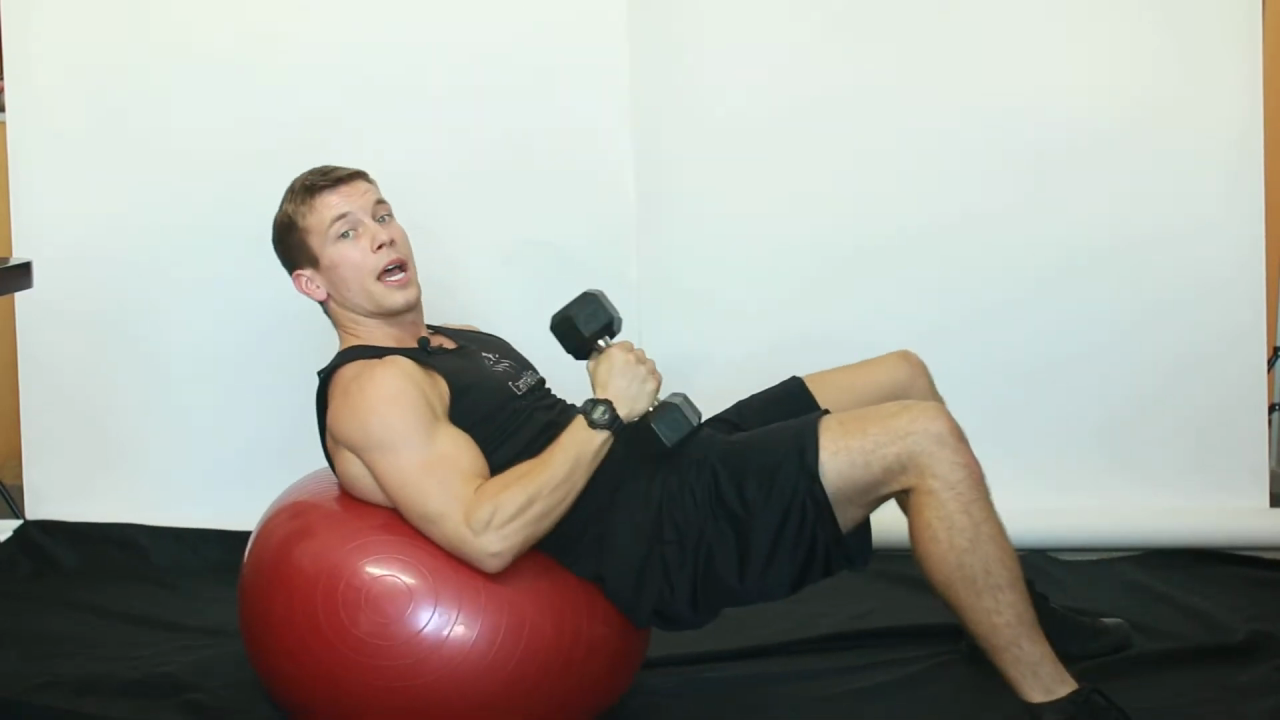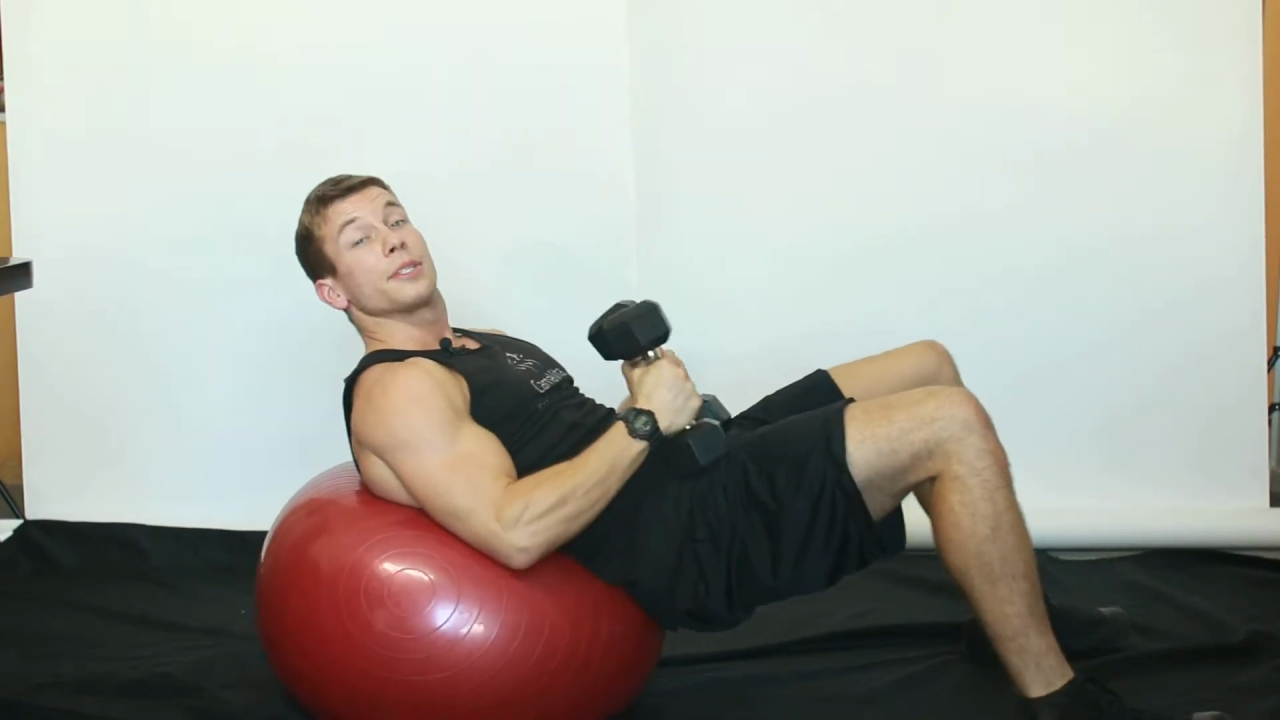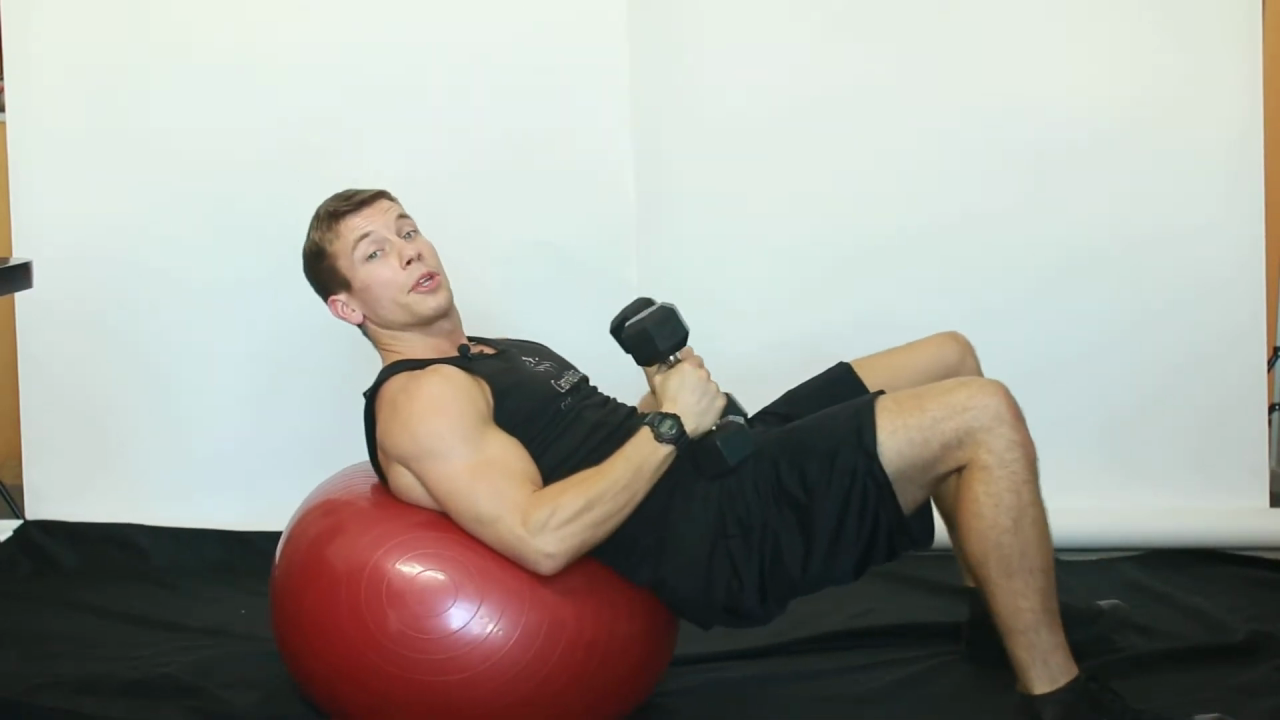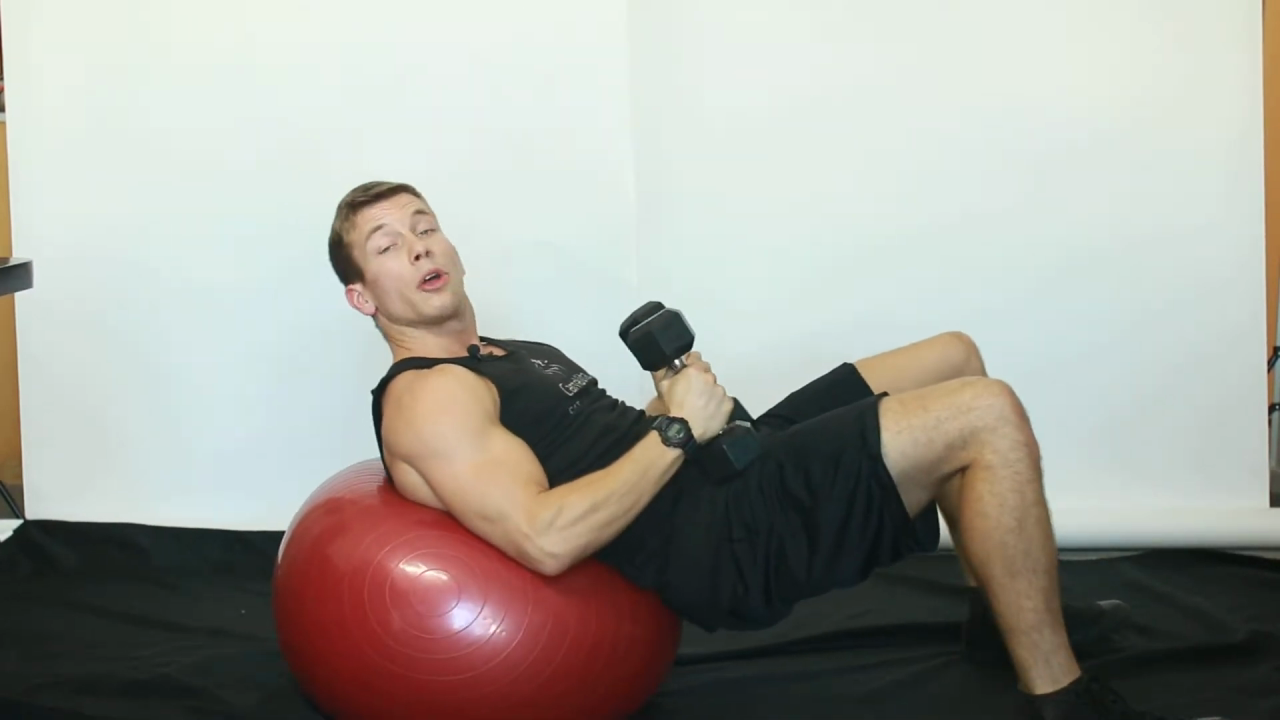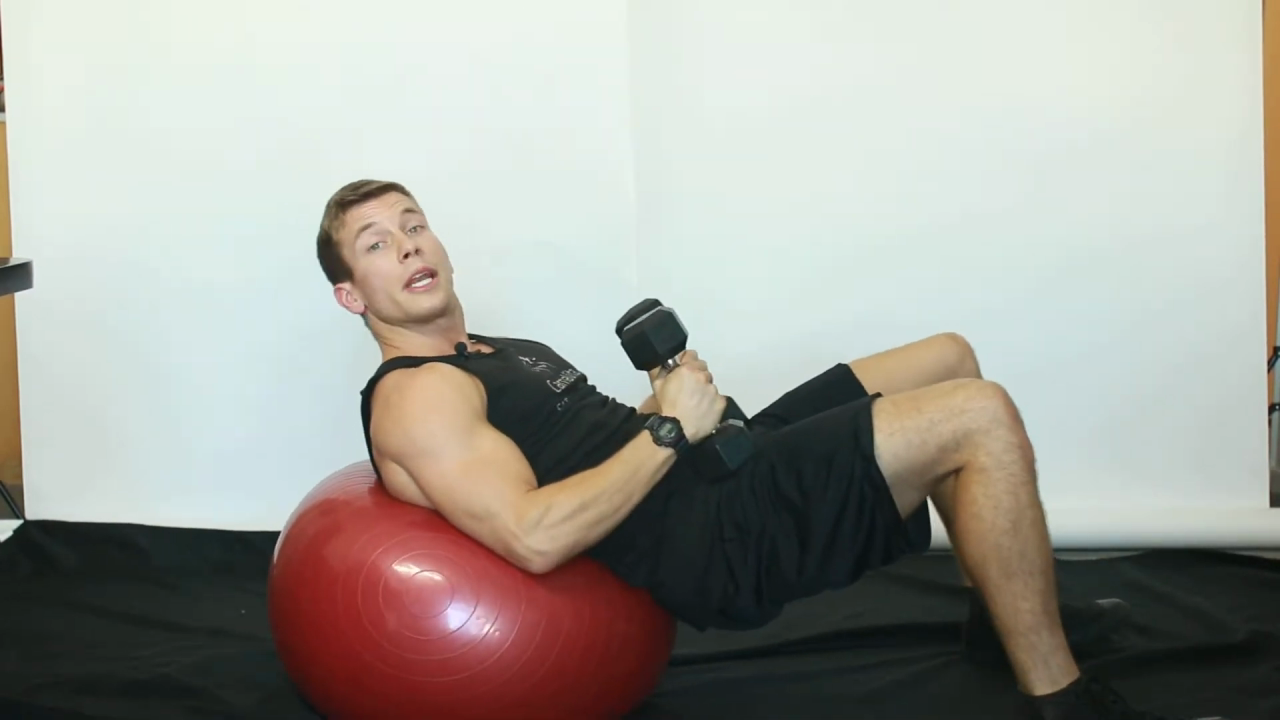
dt=0.3s
person 1, frame 1
left shoulder: (445, 346)
right shoulder: (373, 389)
right elbow: (489, 536)
left wrist: (617, 395)
right wrist: (606, 411)
left hip: (672, 474)
right hip: (661, 535)
left knee: (903, 376)
right knee: (926, 443)
left ankle: (1011, 608)
person 1, frame 2
left shoulder: (476, 348)
right shoulder: (398, 393)
right elbow: (518, 531)
left wrist: (644, 398)
right wrist: (645, 422)
left hip: (699, 479)
right hip: (692, 536)
left knee: (929, 367)
right knee: (954, 425)
left ankle: (1012, 606)
person 1, frame 3
left shoulder: (488, 357)
right shoulder: (420, 400)
right elbow: (545, 536)
left wrist: (656, 404)
right wrist: (668, 425)
left hip: (723, 471)
right hip: (717, 531)
left knee: (949, 357)
right knee: (984, 414)
left ankle: (1003, 609)
person 1, frame 4
left shoulder: (500, 357)
right shoulder: (428, 398)
right elbow: (548, 539)
left wrist: (674, 402)
right wrist: (676, 431)
left hip: (726, 474)
right hip: (723, 535)
left knee: (955, 358)
right knee: (989, 415)
left ankle: (1005, 608)
person 1, frame 5
left shoulder: (491, 356)
right shoulder: (415, 397)
right elbow: (537, 536)
left wrist: (665, 403)
right wrist: (669, 431)
left hip: (720, 473)
right hip: (716, 536)
left knee: (948, 359)
right knee: (982, 419)
left ankle: (1005, 613)
